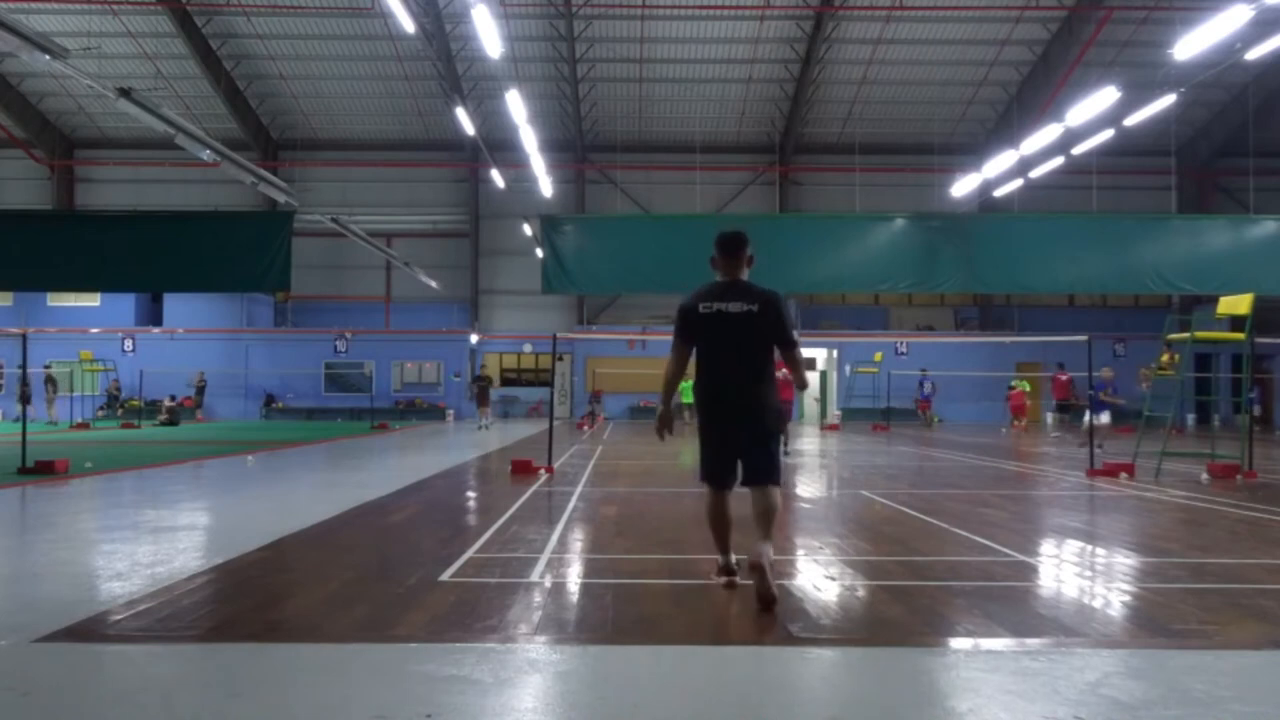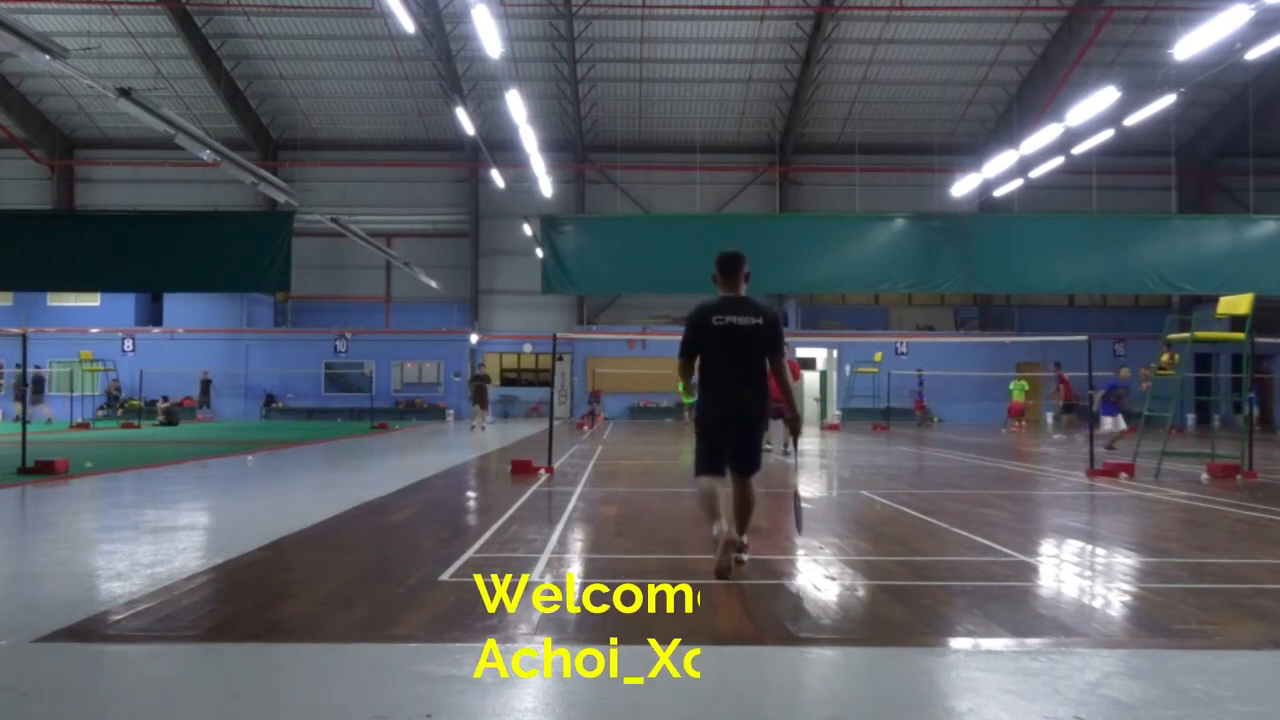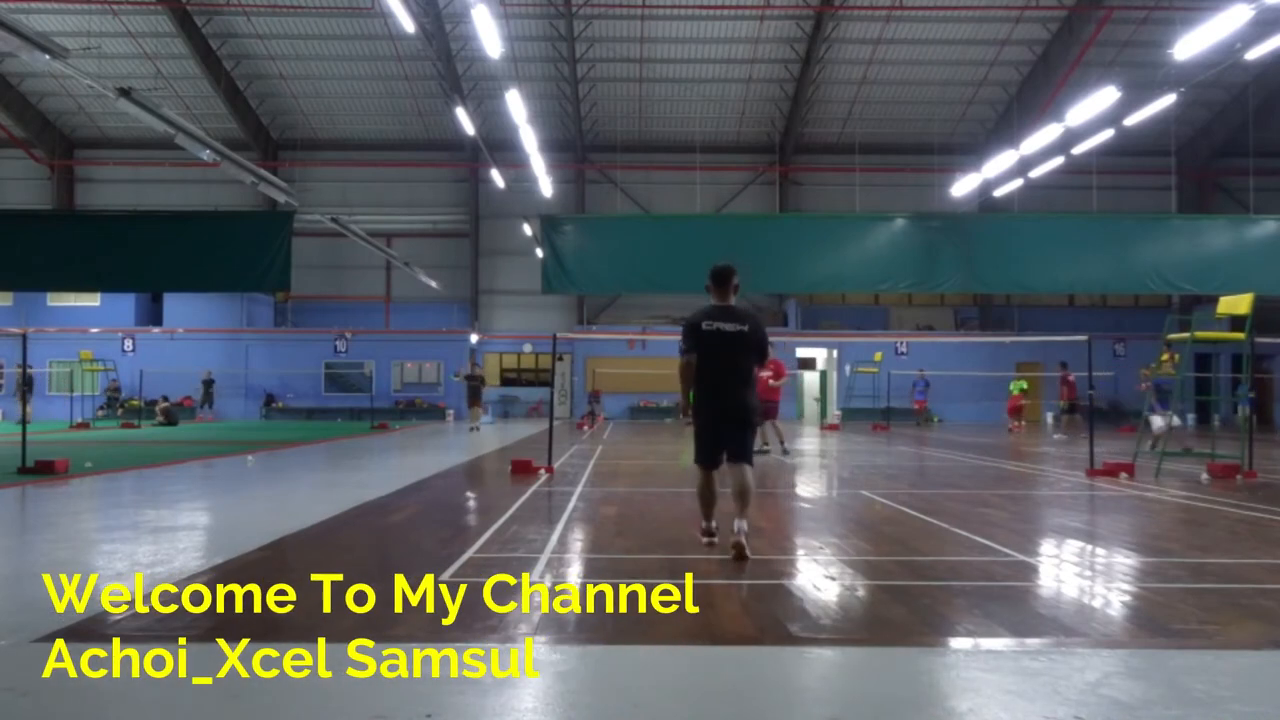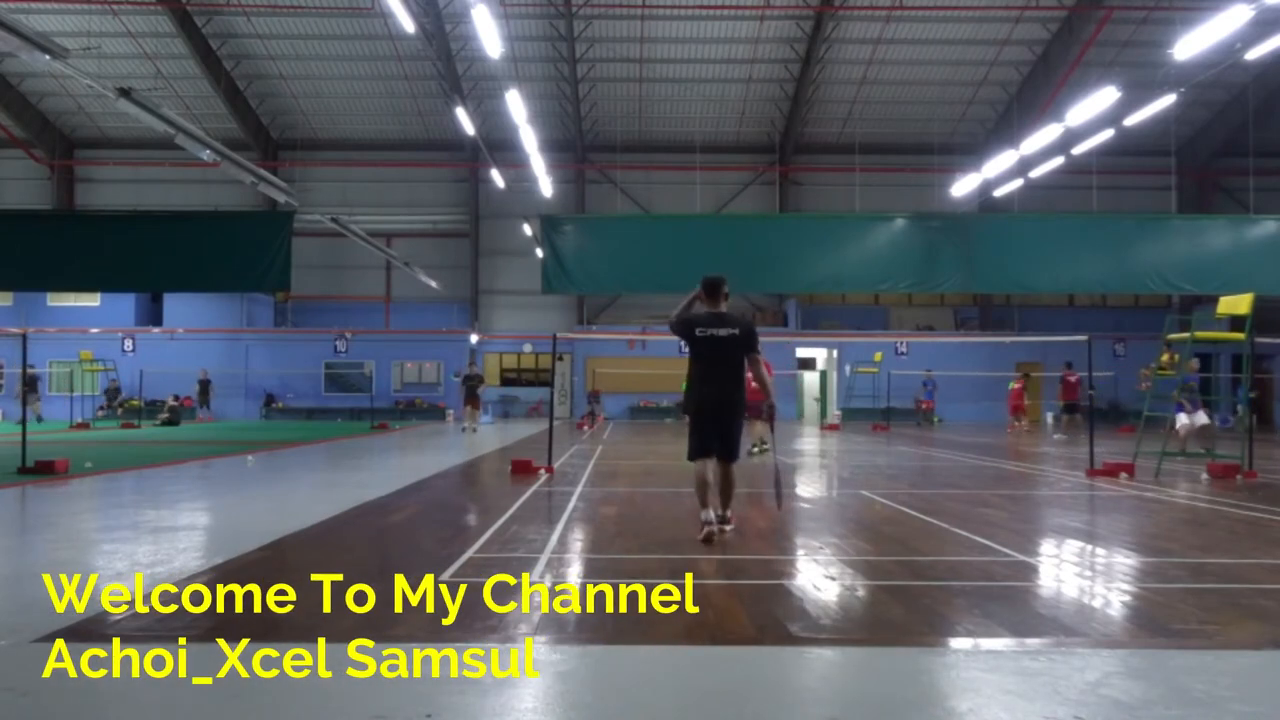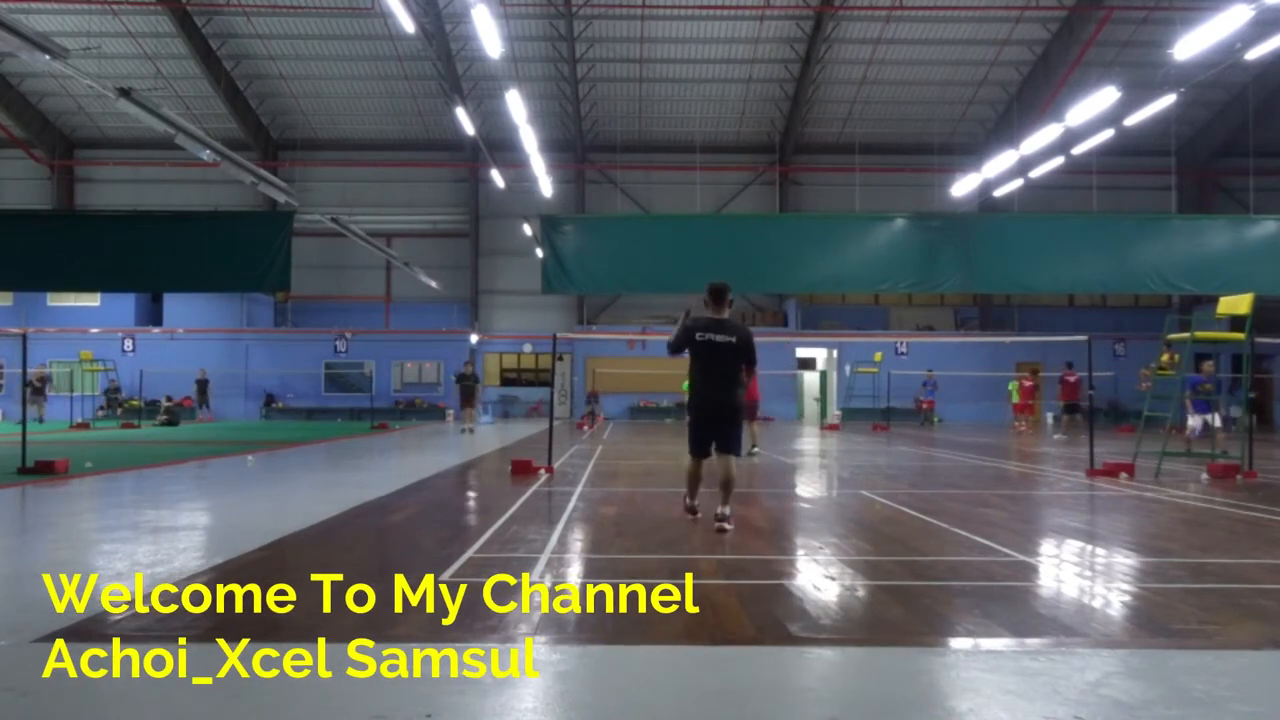
dt=0.5s
person 1, frame 1
left shoulder: (694, 304)
right shoulder: (769, 302)
left elbow: (678, 358)
right elbow: (790, 355)
left wrist: (665, 407)
right wrist: (801, 381)
left hip: (713, 412)
right hip: (760, 411)
left knee: (718, 488)
right knee: (765, 487)
left ankle: (725, 562)
right ankle: (762, 554)
person 1, frame 2
left shoulder: (701, 315)
right shoulder: (767, 316)
left elbow: (684, 366)
right elbow: (779, 366)
left wrist: (690, 386)
right wrist: (791, 409)
left hip: (713, 410)
right hip: (753, 410)
left knee: (709, 475)
right knee: (743, 477)
left ankle: (722, 530)
right ankle: (740, 542)
person 1, frame 3
left shoulder: (696, 321)
right shoulder: (752, 322)
left elbow: (686, 364)
right elbow: (761, 362)
left wrist: (685, 397)
left hip: (707, 407)
right hip: (742, 407)
left knee: (707, 469)
right knee: (741, 468)
left ankle: (708, 527)
right ankle: (740, 527)
person 1, frame 4
left shoulder: (692, 323)
right shoulder: (744, 326)
left elbow: (673, 322)
right elbow: (756, 364)
left wrist: (692, 296)
right wrist: (769, 397)
left hip: (700, 404)
right hip: (732, 404)
left knee: (702, 461)
right knee: (726, 462)
left ankle: (707, 518)
right ankle: (725, 515)
person 1, frame 5
left shoulder: (692, 328)
right shoulder: (742, 333)
left elbow: (671, 349)
right elbow: (751, 371)
left wrist: (681, 324)
right wrist: (739, 380)
left hip: (700, 404)
right hip: (731, 404)
left knee: (697, 457)
right knee: (727, 458)
left ankle: (691, 503)
right ankle: (723, 513)
